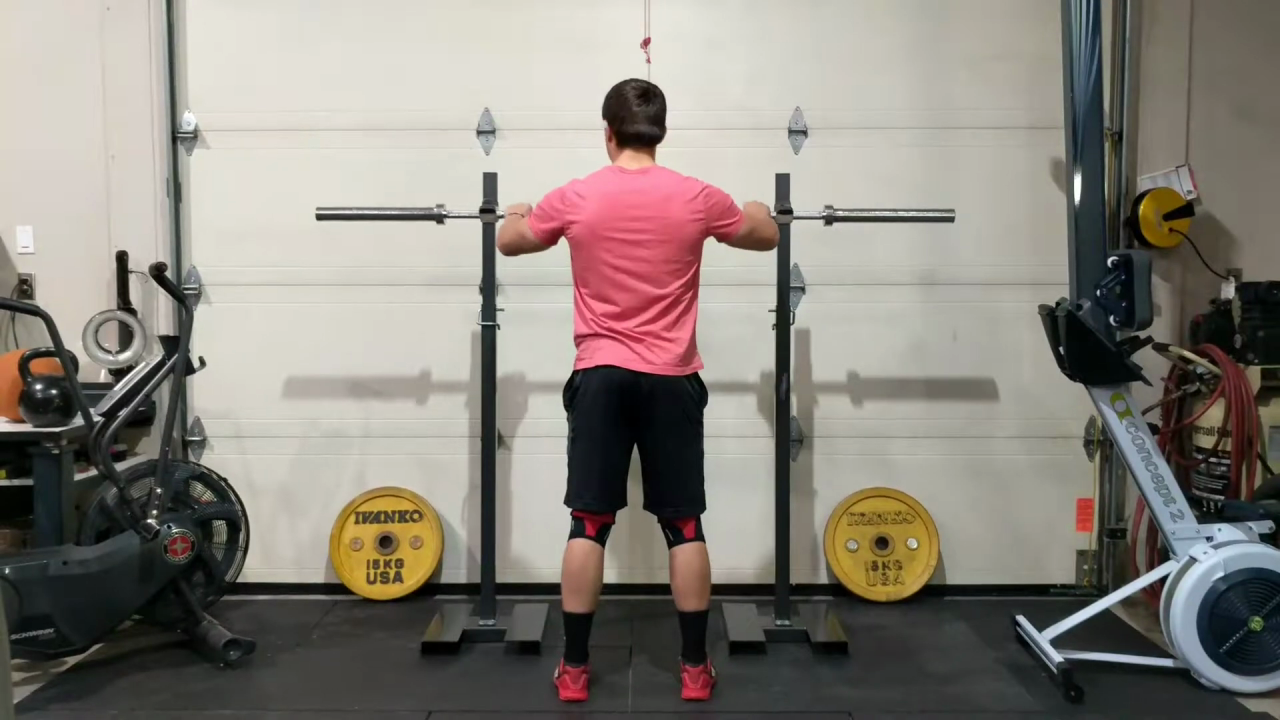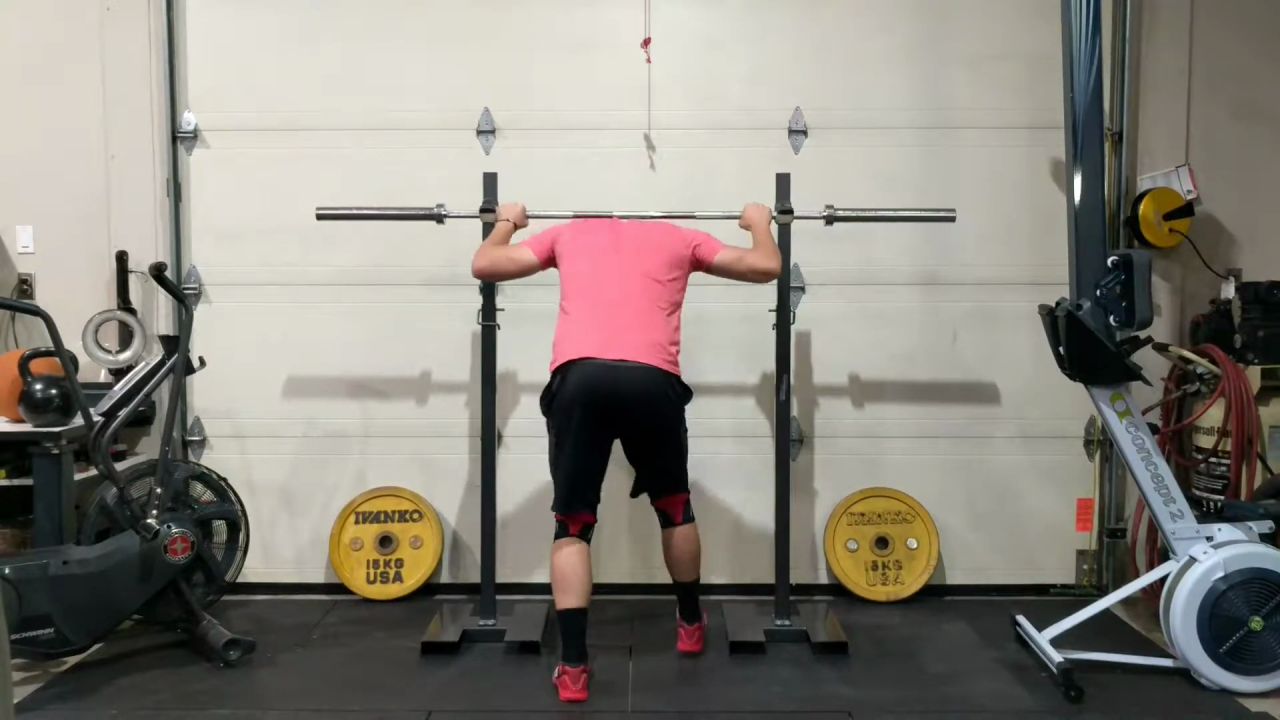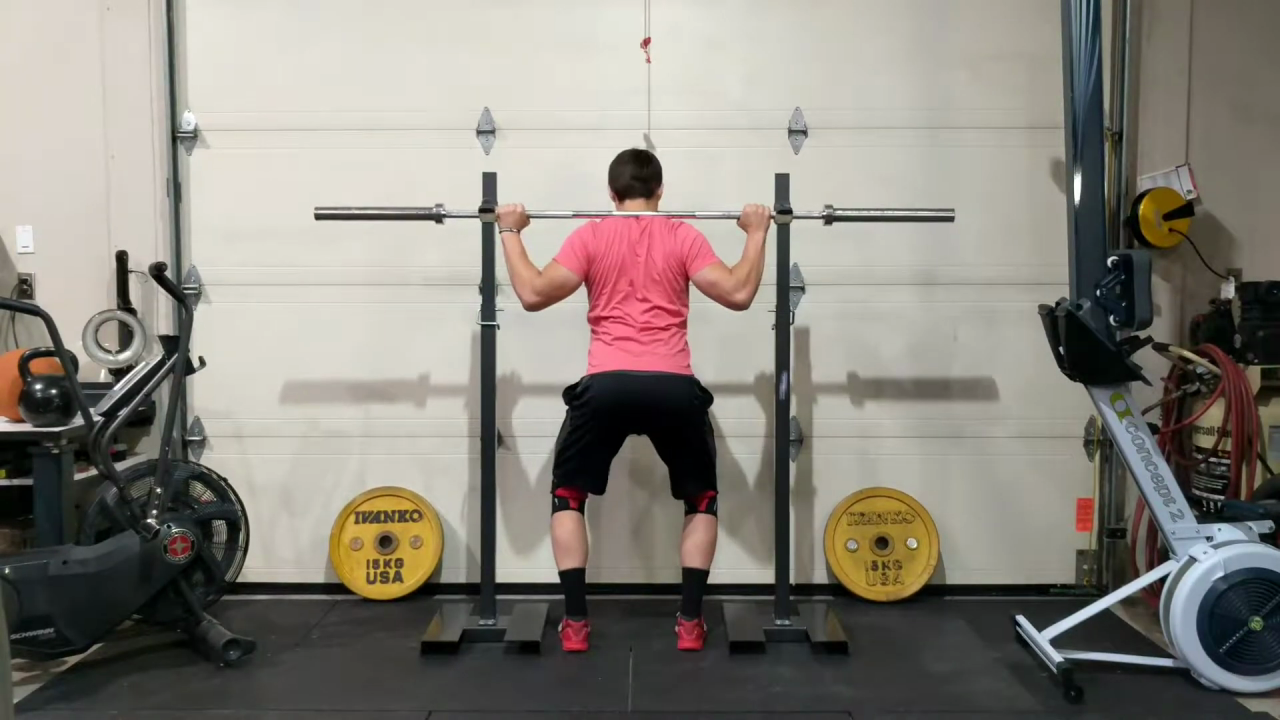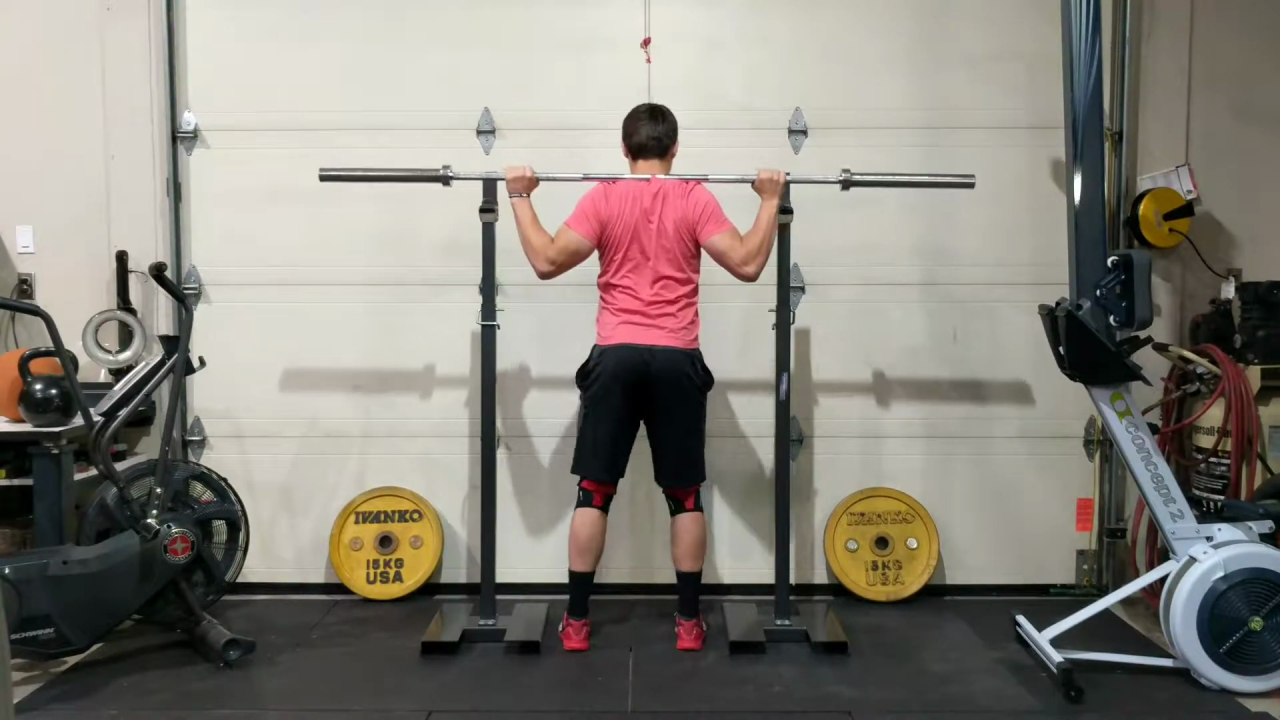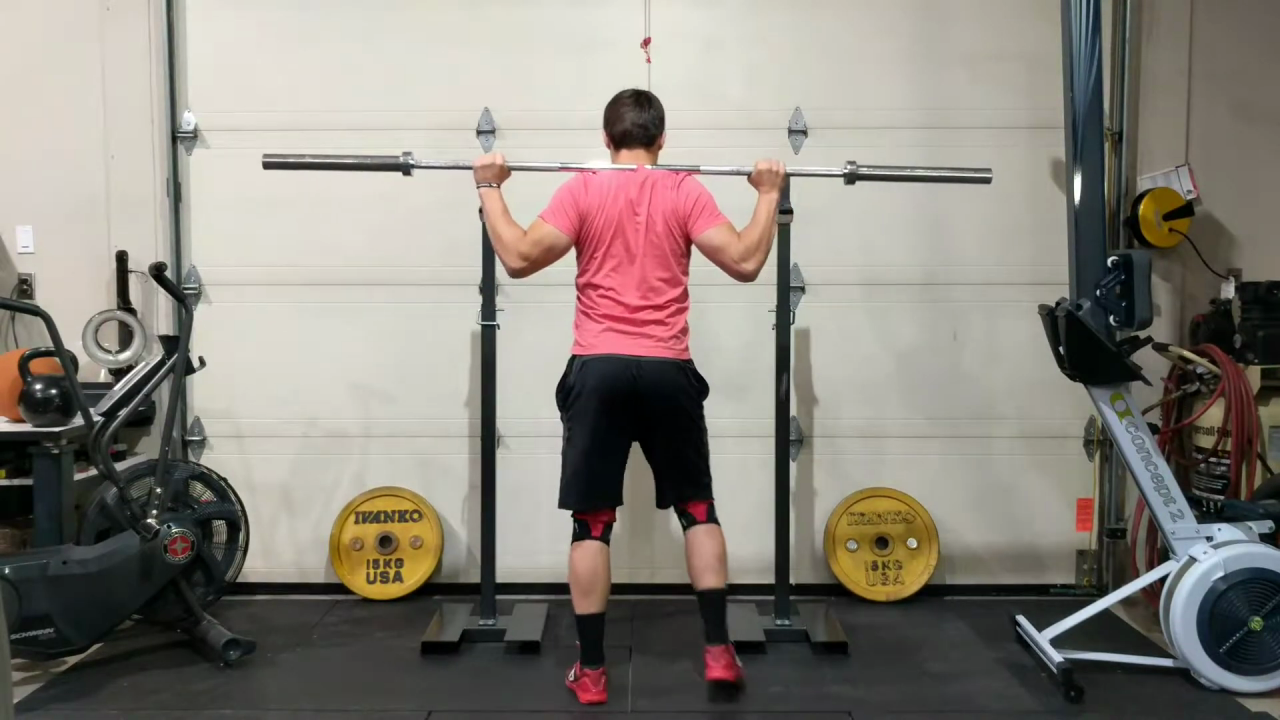
dt=1s
person 1, frame 1
left shoulder: (574, 199)
right shoulder: (696, 198)
left elbow: (509, 242)
right elbow: (765, 236)
left wrist: (516, 214)
right wrist: (757, 210)
left hip: (599, 378)
right hip: (671, 382)
left knee: (588, 525)
right knee: (683, 526)
left ankle: (574, 668)
right ankle: (695, 667)
person 1, frame 2
left shoulder: (570, 232)
right shoulder: (678, 237)
left elbow: (483, 265)
right elbow: (767, 266)
left wrist: (506, 222)
right wrist: (759, 225)
left hip: (578, 378)
right hip: (653, 379)
left knee: (572, 523)
right knee: (673, 506)
left ankle: (573, 667)
right ankle: (690, 624)
person 1, frame 3
left shoulder: (589, 237)
right shoulder: (683, 237)
left elbow: (533, 295)
right elbow: (738, 294)
left wrist: (510, 231)
right wrist: (757, 232)
left hip: (606, 386)
right hip: (673, 388)
left knee: (567, 497)
right knee: (701, 500)
left ankle: (575, 622)
right ankle: (690, 621)
person 1, frame 4
left shoulder: (602, 198)
right shoulder: (695, 199)
left elbow: (546, 261)
right elbow: (748, 263)
left wrist: (520, 197)
right wrist: (770, 200)
left hip: (615, 358)
right hip: (677, 361)
left knee: (594, 491)
right knee: (684, 495)
left ankle: (576, 621)
right ankle: (689, 622)
person 1, frame 5
left shoulder: (581, 190)
right shoulder: (685, 192)
left elbow: (519, 258)
right elbow: (746, 262)
left wrist: (489, 187)
right wrist: (768, 193)
left hip: (597, 371)
right hip: (669, 372)
left knee: (591, 521)
right knee: (697, 508)
left ankle: (591, 670)
right ankle: (717, 649)
